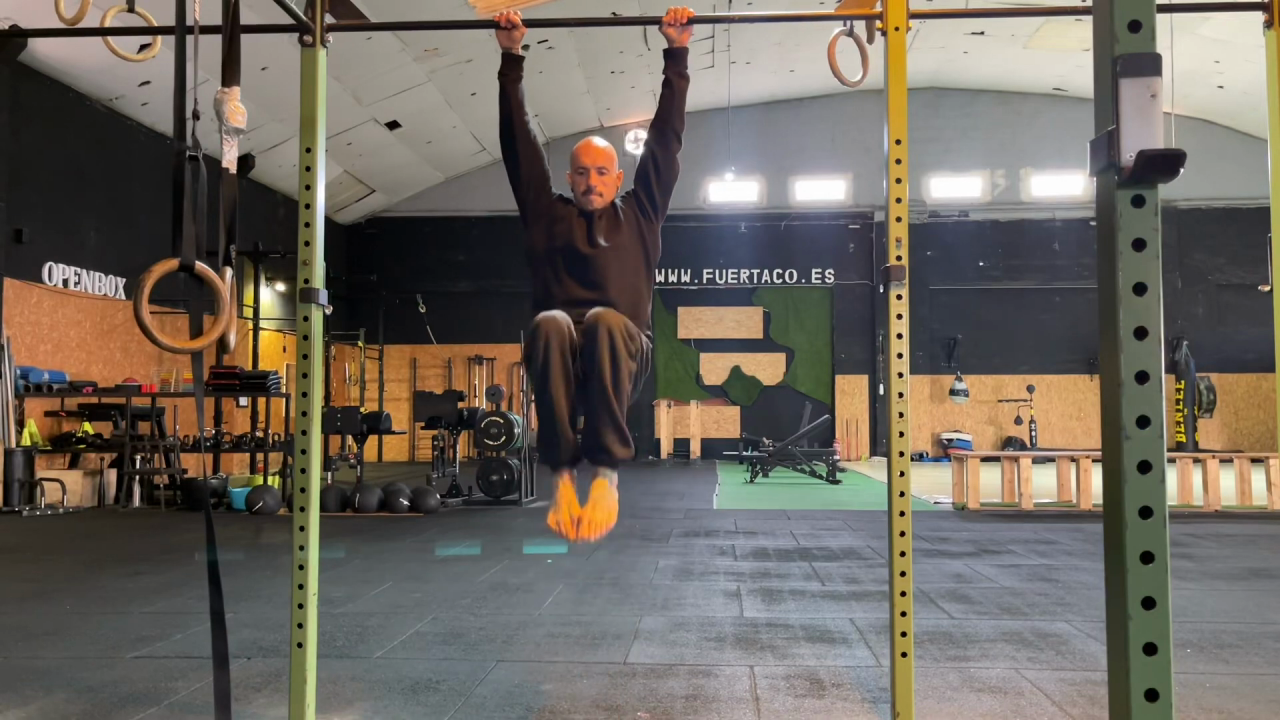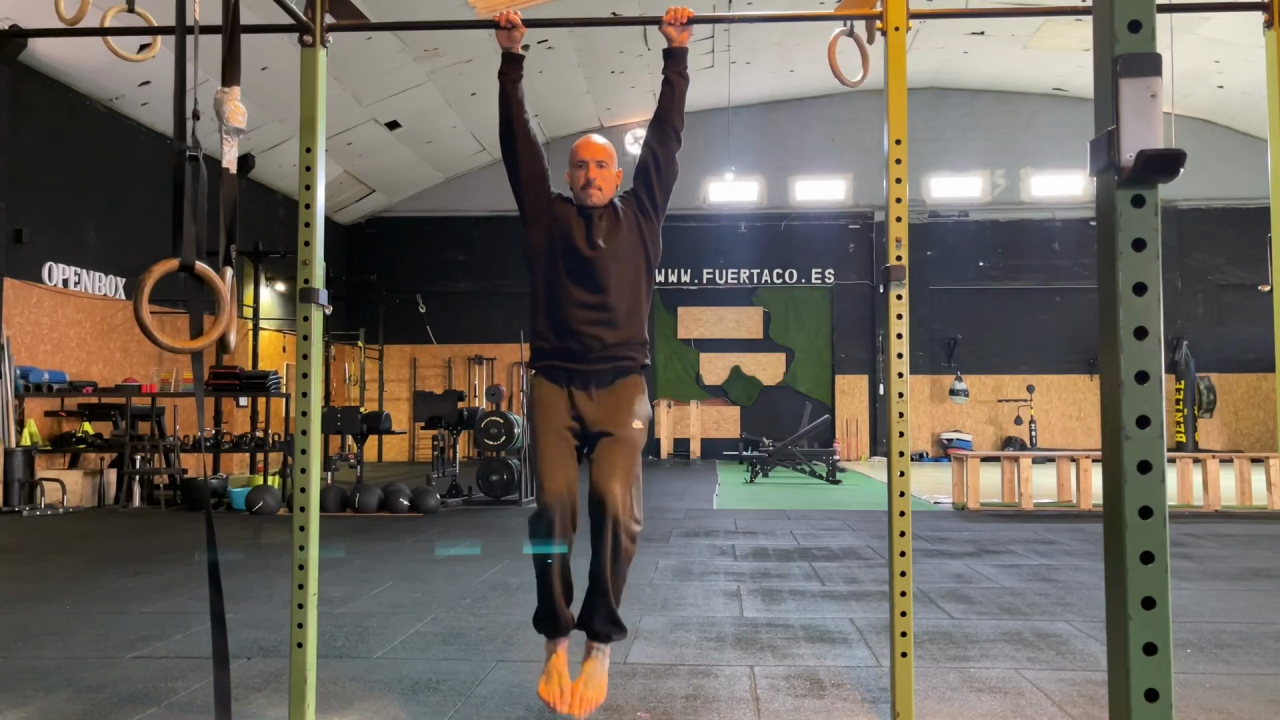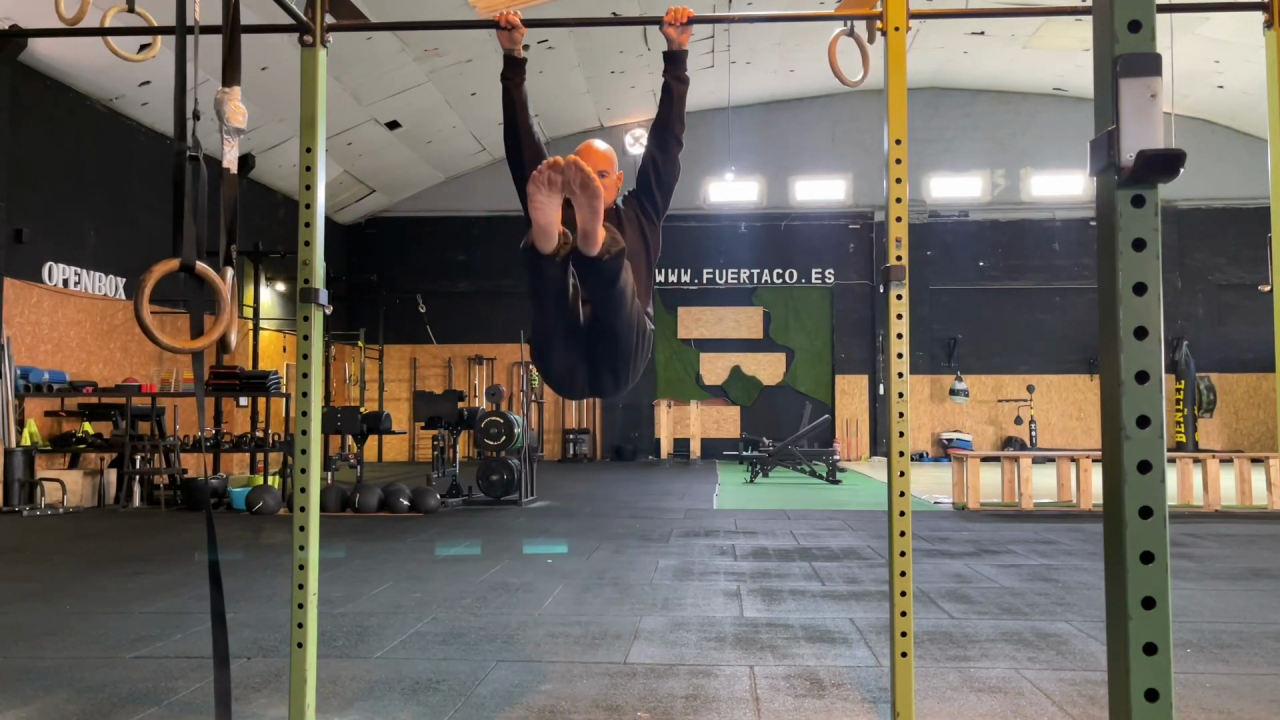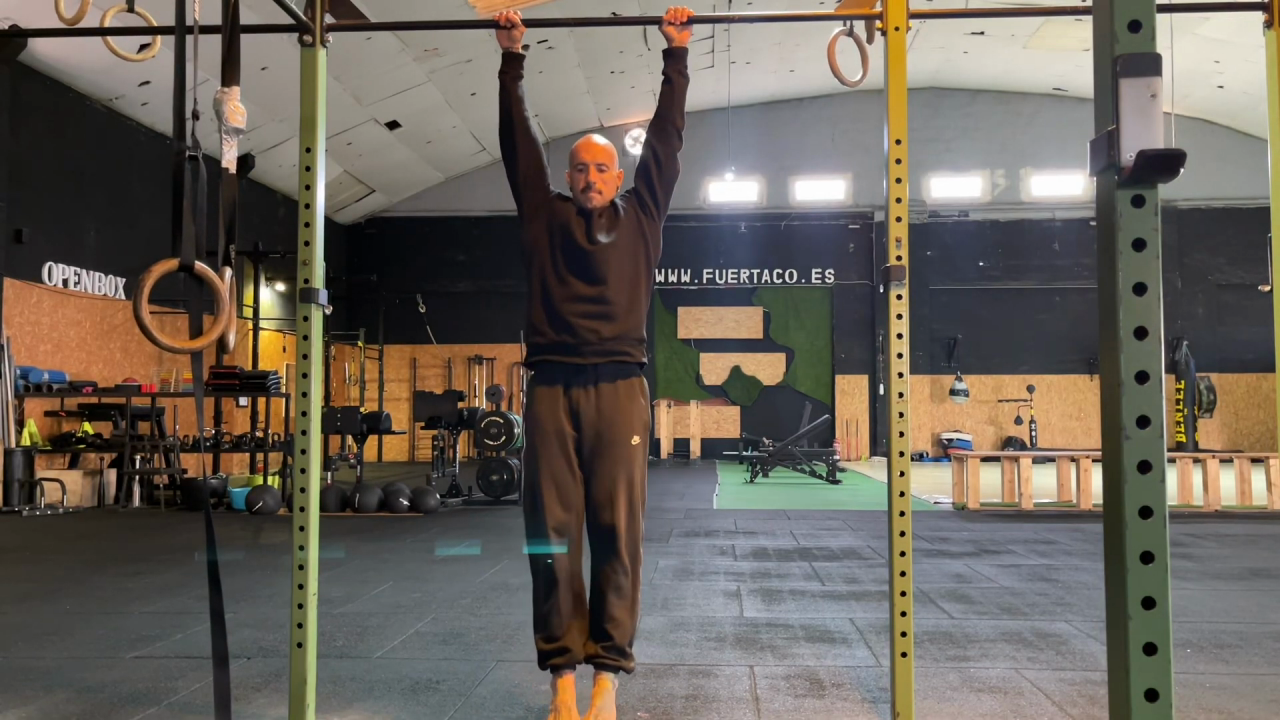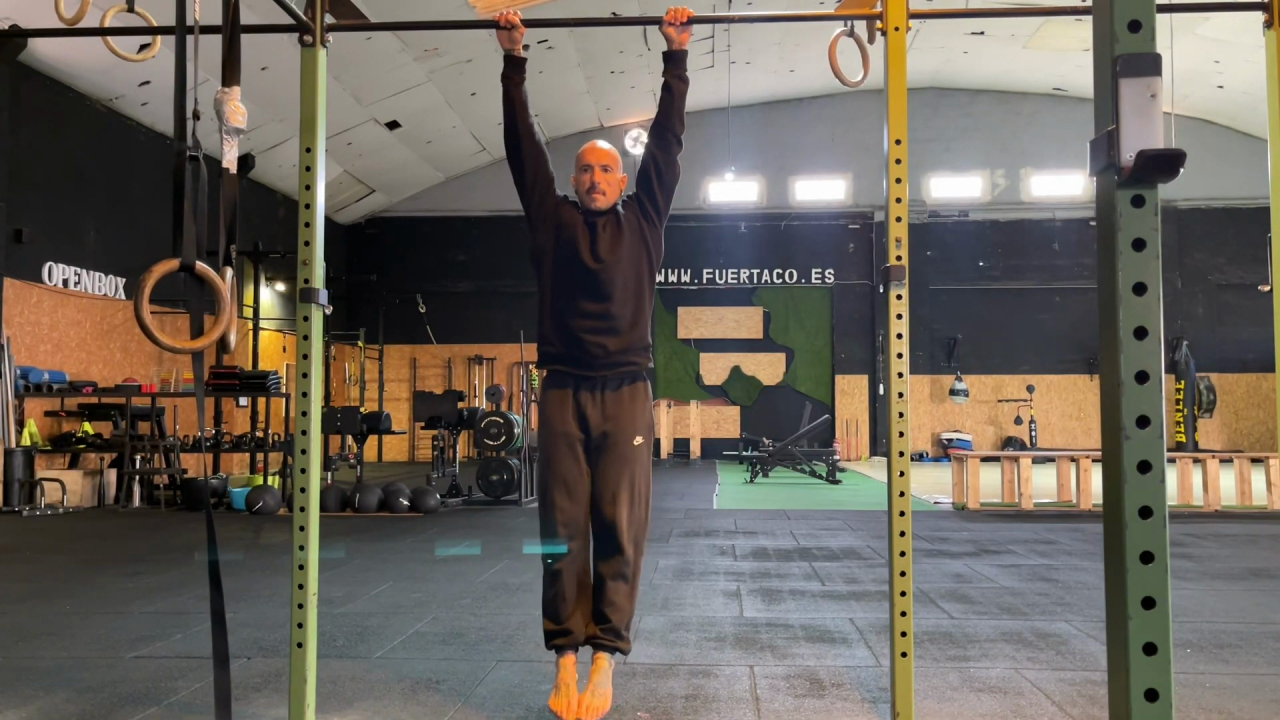
dt=1s
person 1, frame 1
left shoulder: (639, 215)
right shoulder: (547, 214)
left elbow: (665, 138)
right elbow: (517, 140)
left wrist: (677, 55)
right wrist: (510, 57)
left hip: (618, 340)
right hip: (560, 338)
left knee: (605, 323)
right knee: (550, 327)
left ankle: (605, 472)
right ankle: (563, 475)
person 1, frame 2
left shoulder: (639, 213)
right shoulder: (547, 214)
left elbow: (665, 138)
right elbow: (518, 142)
right wrist: (511, 59)
left hip: (622, 384)
right hip: (555, 384)
left knee: (615, 501)
right knee: (552, 501)
left ankle: (599, 645)
right ankle: (556, 640)
person 1, frame 3
left shoulder: (640, 214)
right shoulder: (555, 210)
left elbow: (666, 141)
right elbow: (521, 143)
left wrist: (676, 54)
right wrist: (513, 58)
left hip: (620, 352)
right hip: (562, 359)
left knee: (609, 280)
right knee: (553, 279)
left ankle: (593, 245)
right ankle: (548, 240)
person 1, frame 4
left shoulder: (640, 214)
right shoulder: (545, 214)
left elbow: (666, 137)
right elbow: (516, 137)
left hip: (620, 388)
right hip: (552, 388)
left knee: (618, 533)
right knee: (552, 536)
person 1, frame 5
left shoulder: (643, 218)
right shoulder: (551, 218)
left elbow: (667, 140)
right elbow: (523, 144)
right wrist: (513, 59)
left hip: (626, 391)
right hip: (563, 391)
left knee: (619, 529)
right knee: (563, 530)
left ankle: (604, 661)
right ankle: (565, 658)
